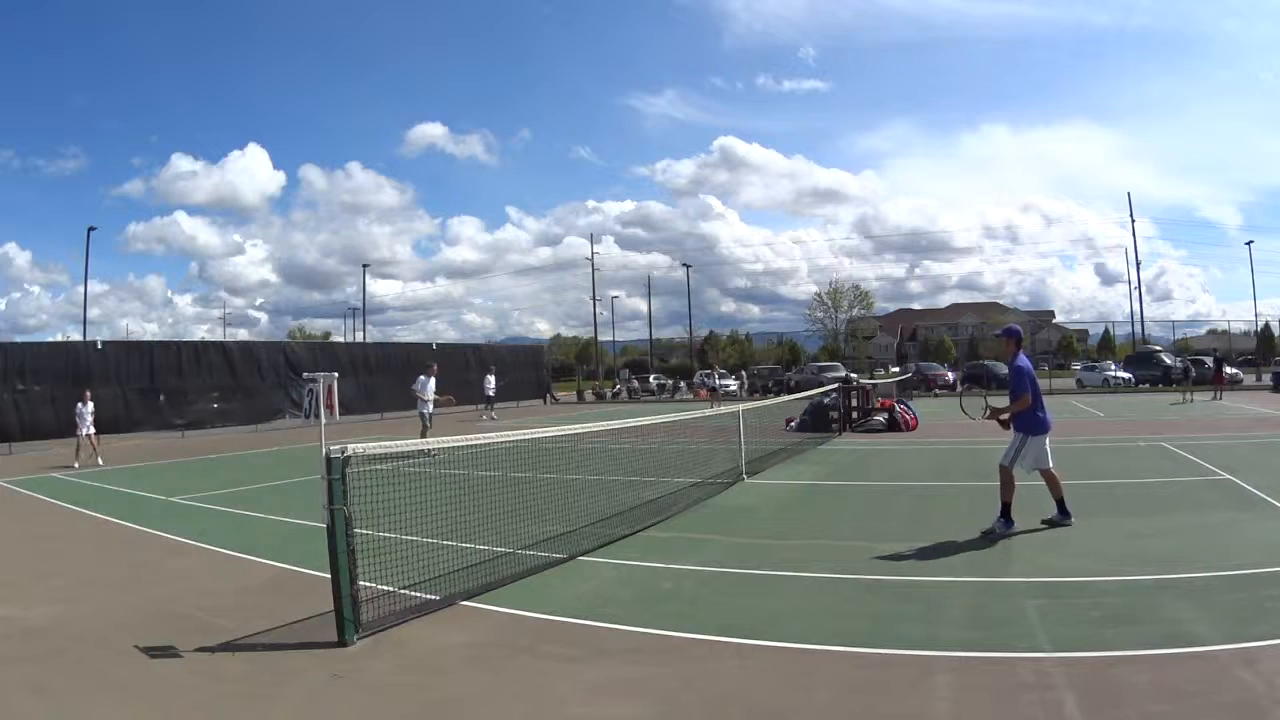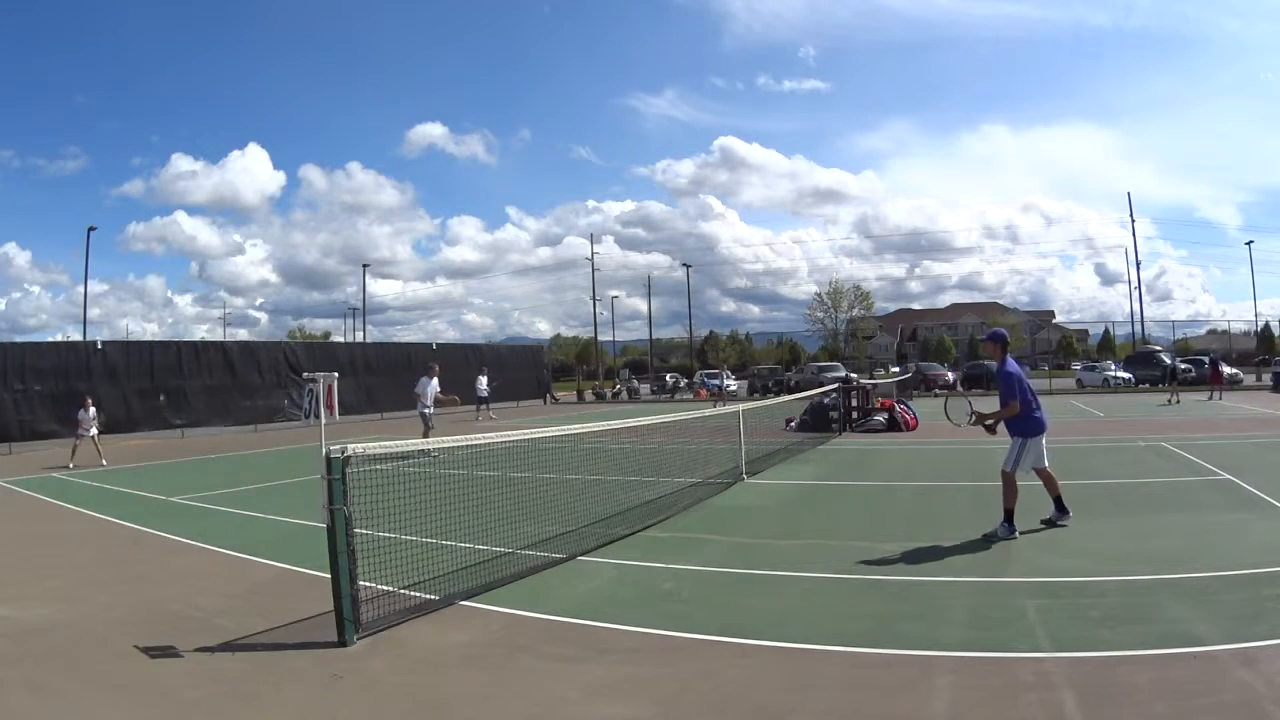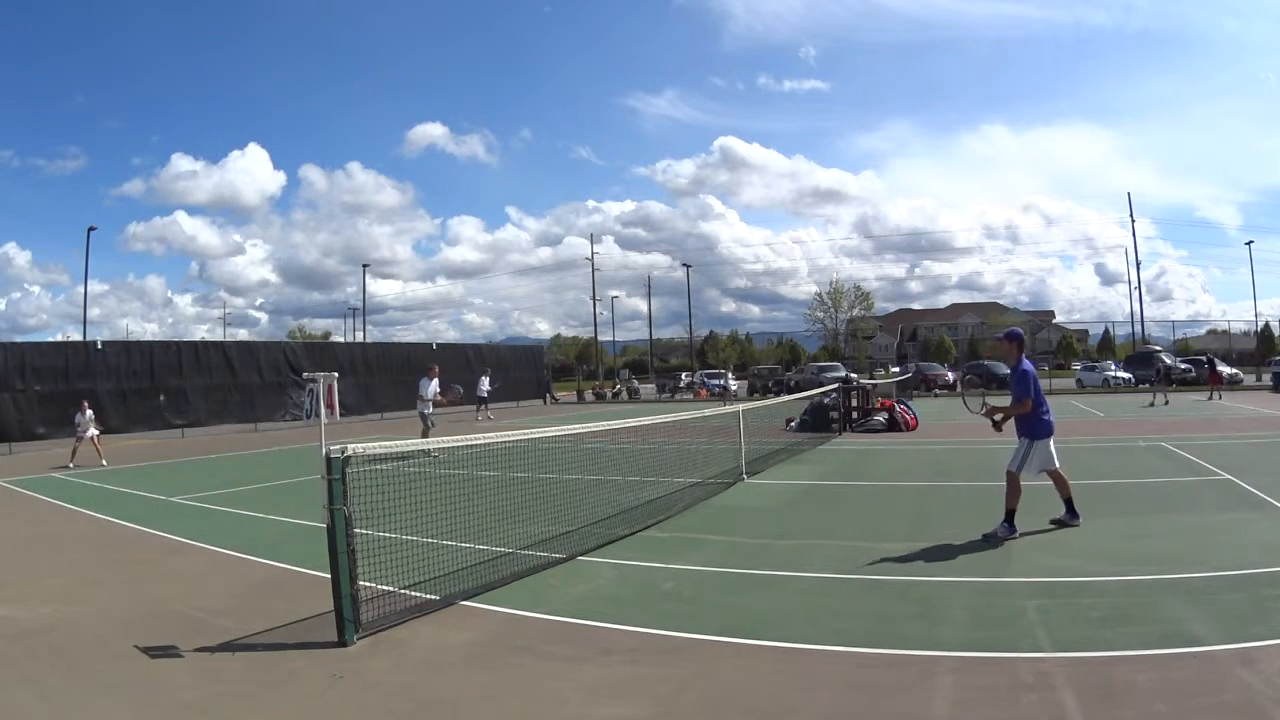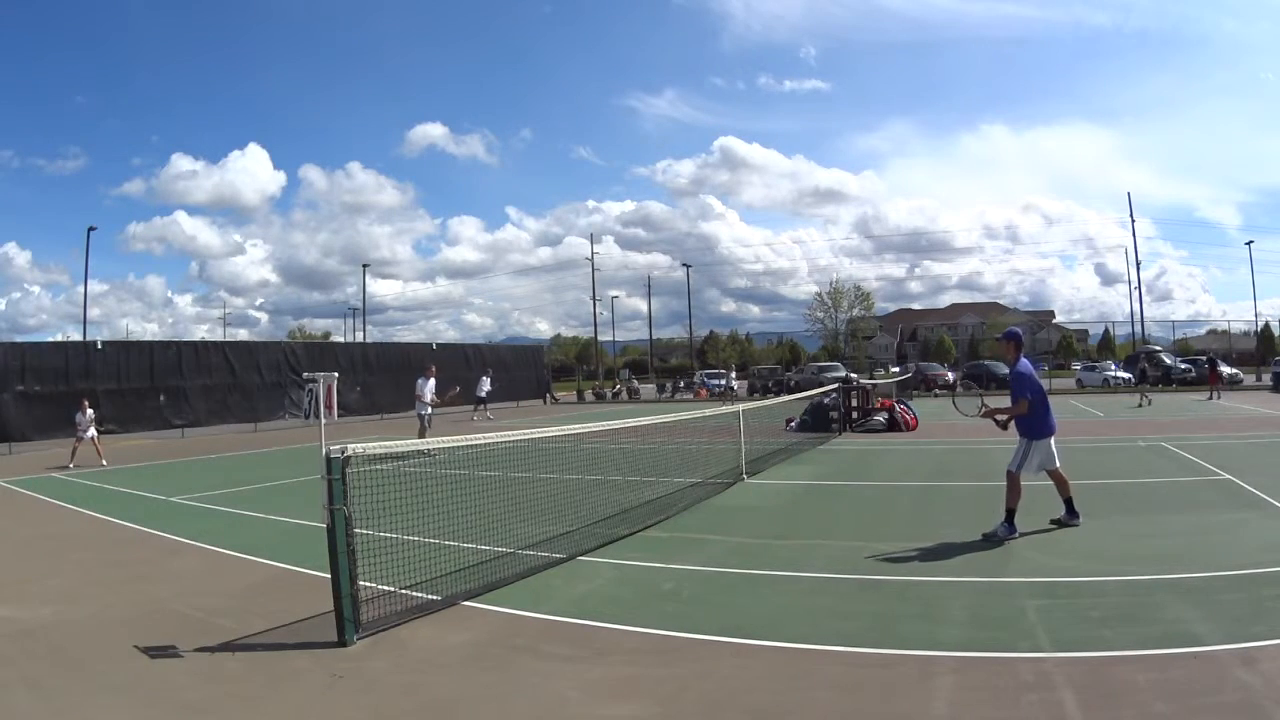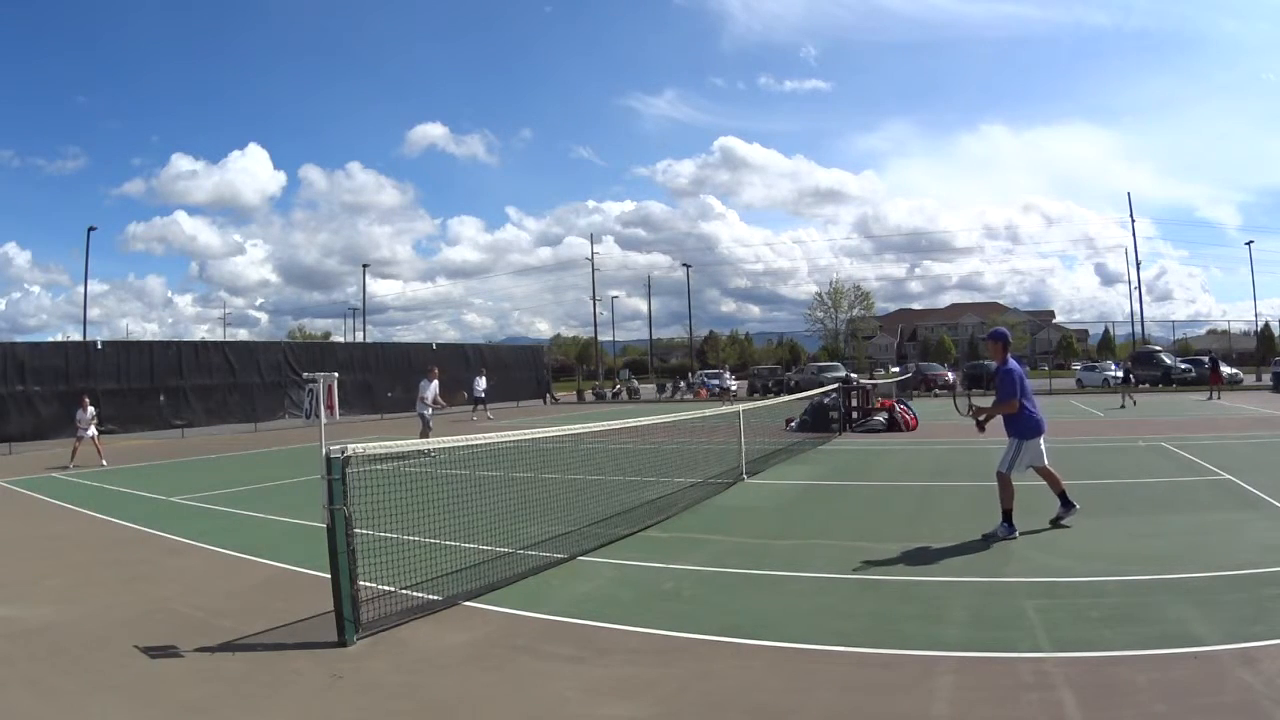
dt=0.5s
person 1, frame 1
left shoulder: (1018, 366)
right shoulder: (1019, 363)
left elbow: (1025, 401)
left wrist: (1000, 412)
right wrist: (1009, 418)
left hip: (1030, 428)
right hip: (1037, 425)
left knee: (1005, 467)
right knee: (1046, 469)
left ankle: (1005, 520)
right ankle: (1063, 513)
person 1, frame 2
left shoulder: (1007, 372)
right shoulder: (1005, 367)
left elbow: (1014, 408)
right elbow: (1010, 404)
left wrist: (987, 417)
right wrist: (994, 421)
left hip: (1027, 429)
right hip: (1033, 425)
left knee: (1007, 473)
right knee: (1041, 469)
left ankle: (1008, 526)
right ankle: (1061, 510)
person 1, frame 3
left shoulder: (1023, 371)
right shoulder: (1017, 368)
left elbow: (1026, 406)
right elbow: (1017, 402)
left wrist: (998, 410)
right wrist: (1003, 419)
left hip: (1034, 431)
right hip: (1041, 428)
left knee: (1012, 474)
right knee: (1053, 470)
left ankle: (1008, 526)
right ankle: (1071, 513)
person 1, frame 4
left shoulder: (1019, 371)
right shoulder: (1020, 366)
left elbow: (1023, 407)
left wrist: (996, 412)
right wrist: (1007, 419)
left hip: (1034, 432)
right hip: (1043, 428)
left knee: (1013, 475)
right knee: (1053, 470)
left ankle: (1009, 526)
right ankle: (1071, 513)
person 1, frame 5
left shoulder: (1009, 371)
right shoulder: (1001, 370)
left elbow: (1012, 406)
right elbow: (1000, 401)
left wrist: (984, 411)
right wrist: (984, 420)
left hip: (1024, 431)
right hip: (1031, 427)
left knee: (1003, 475)
right knee: (1041, 467)
left ankle: (1007, 526)
right ankle: (1066, 504)
